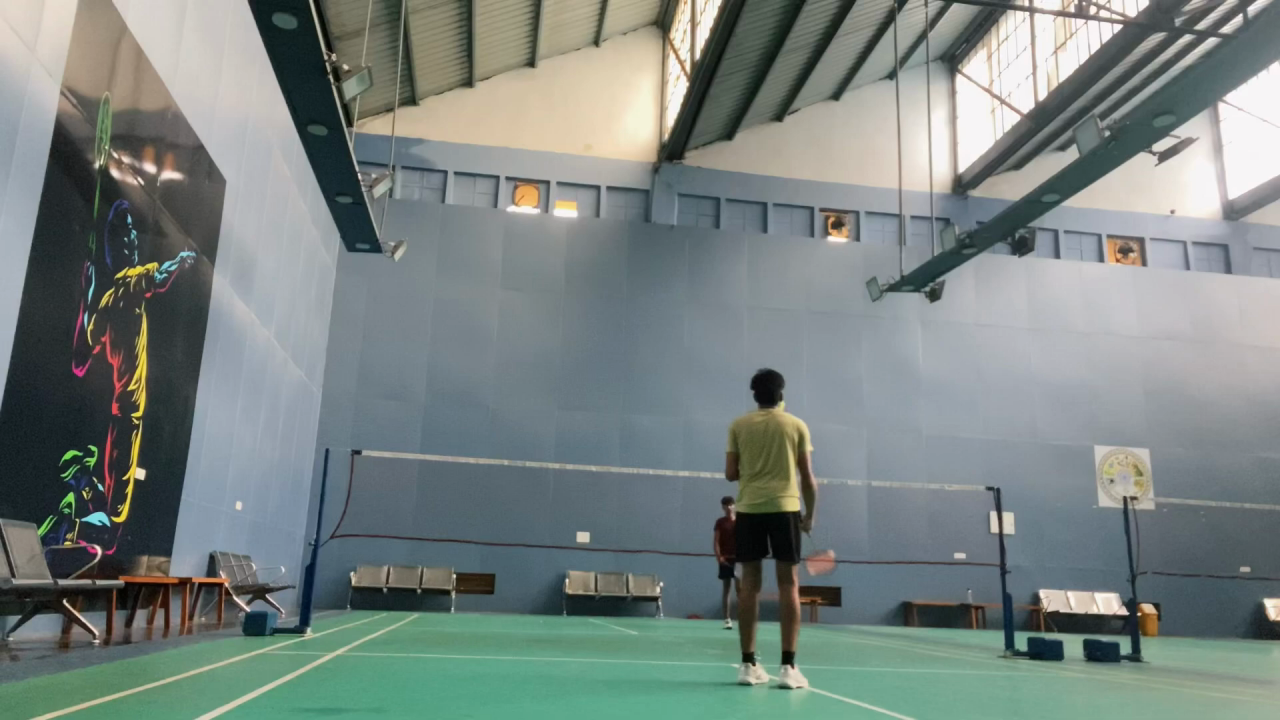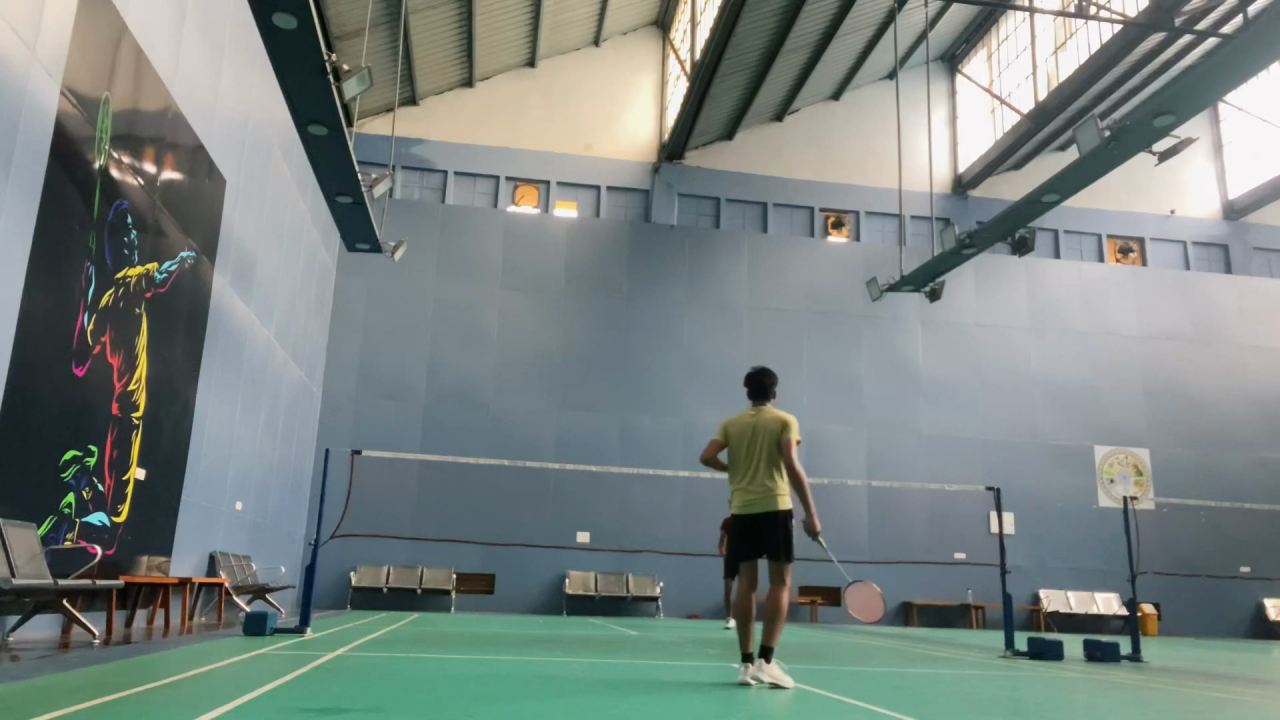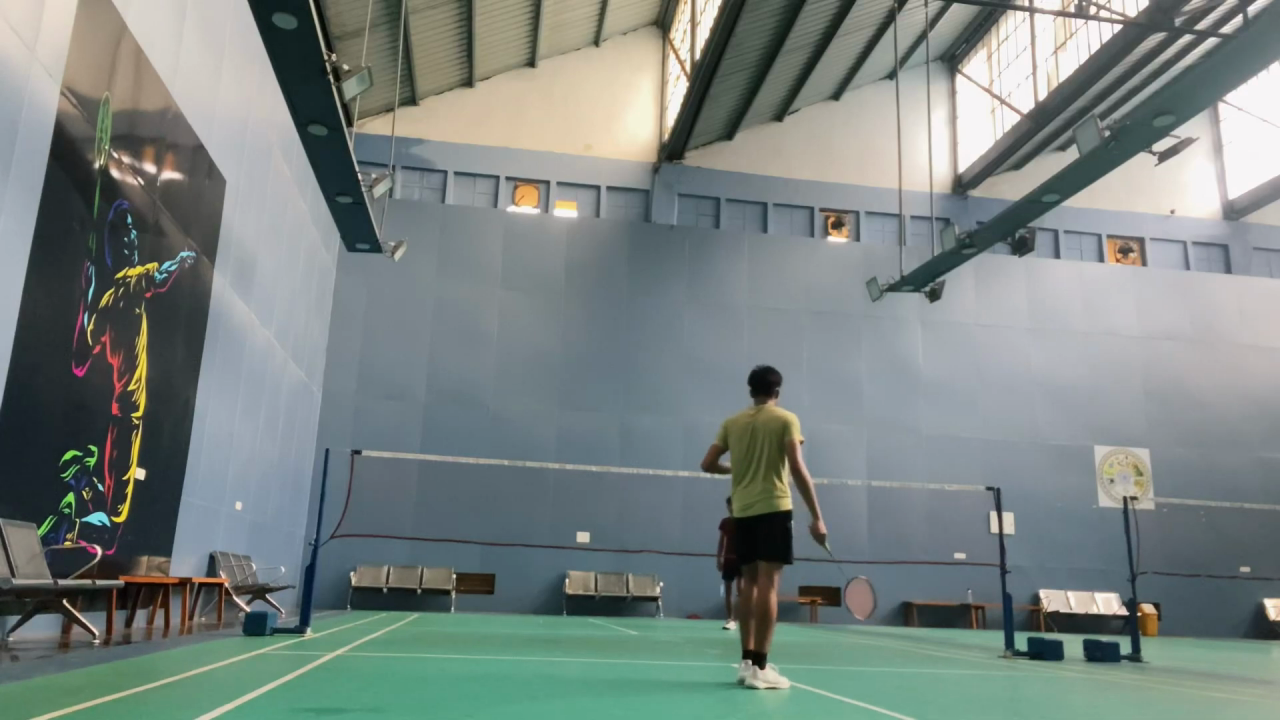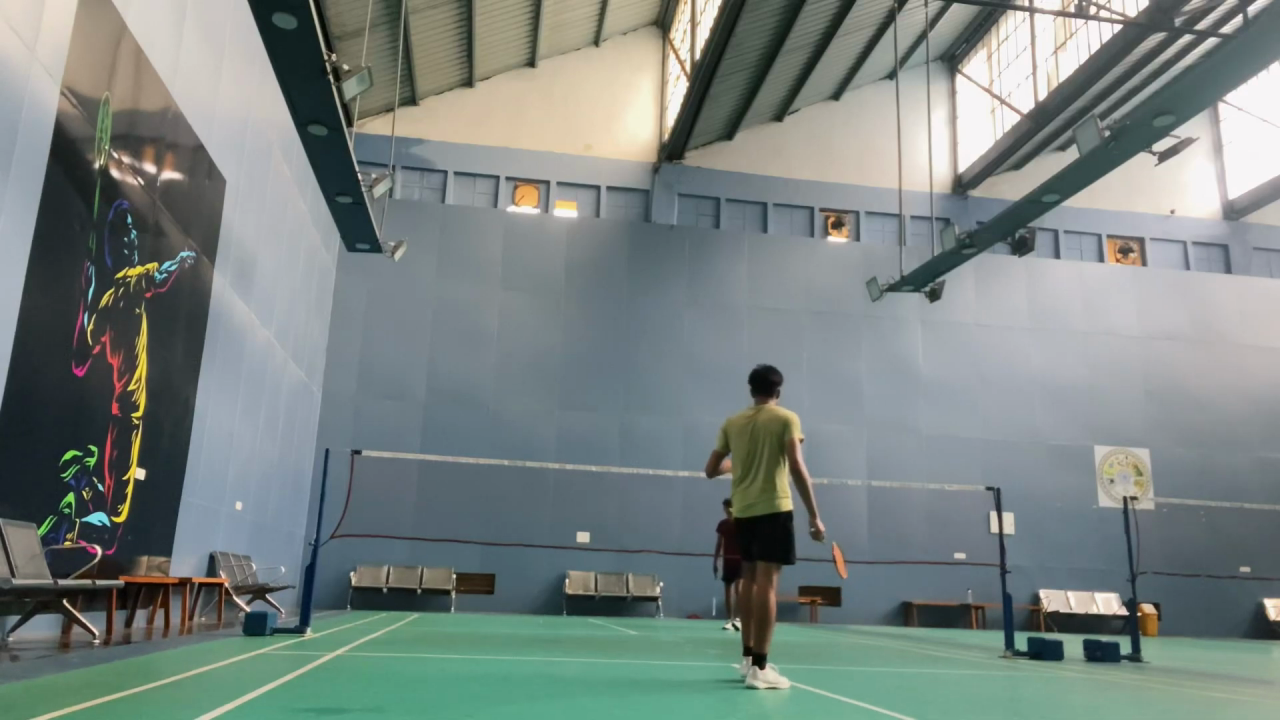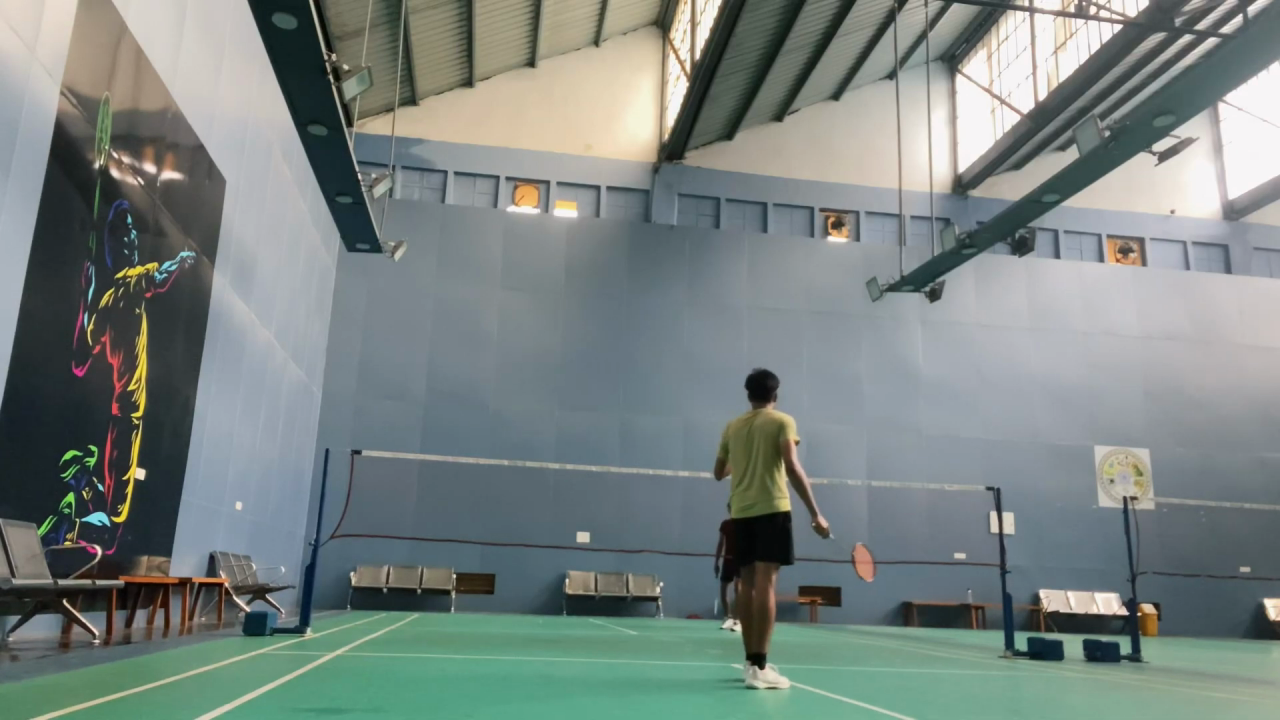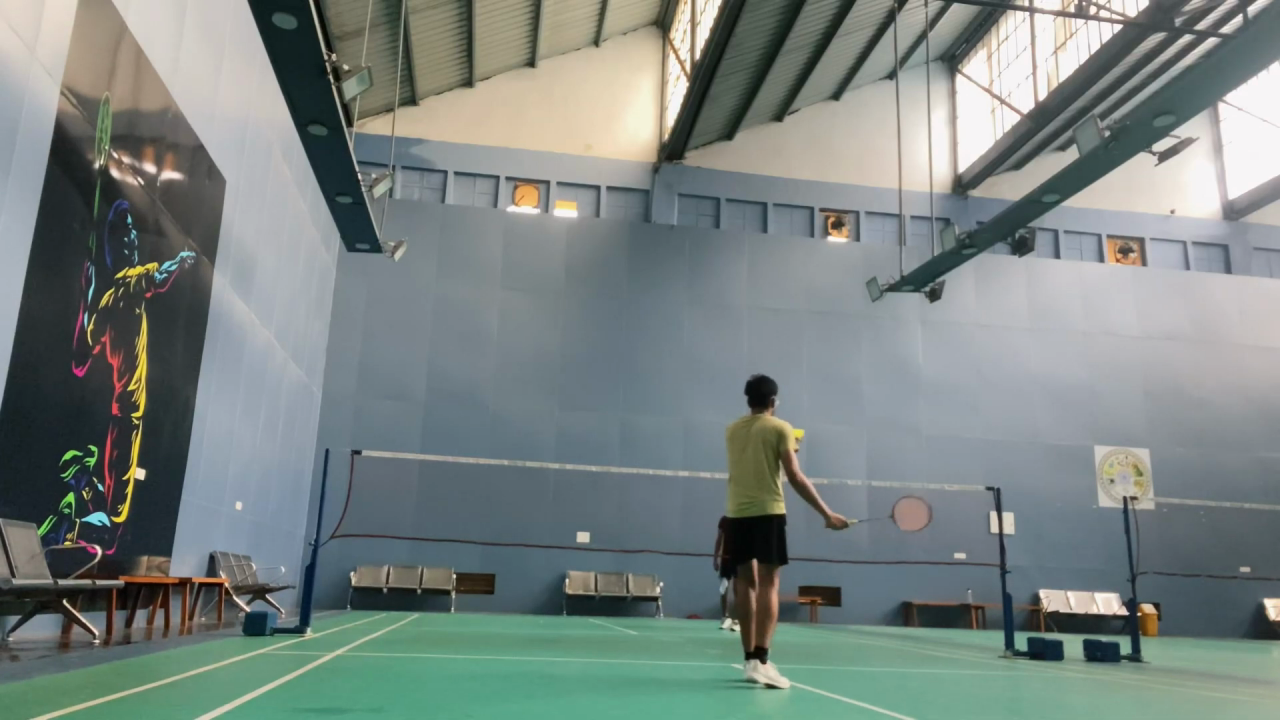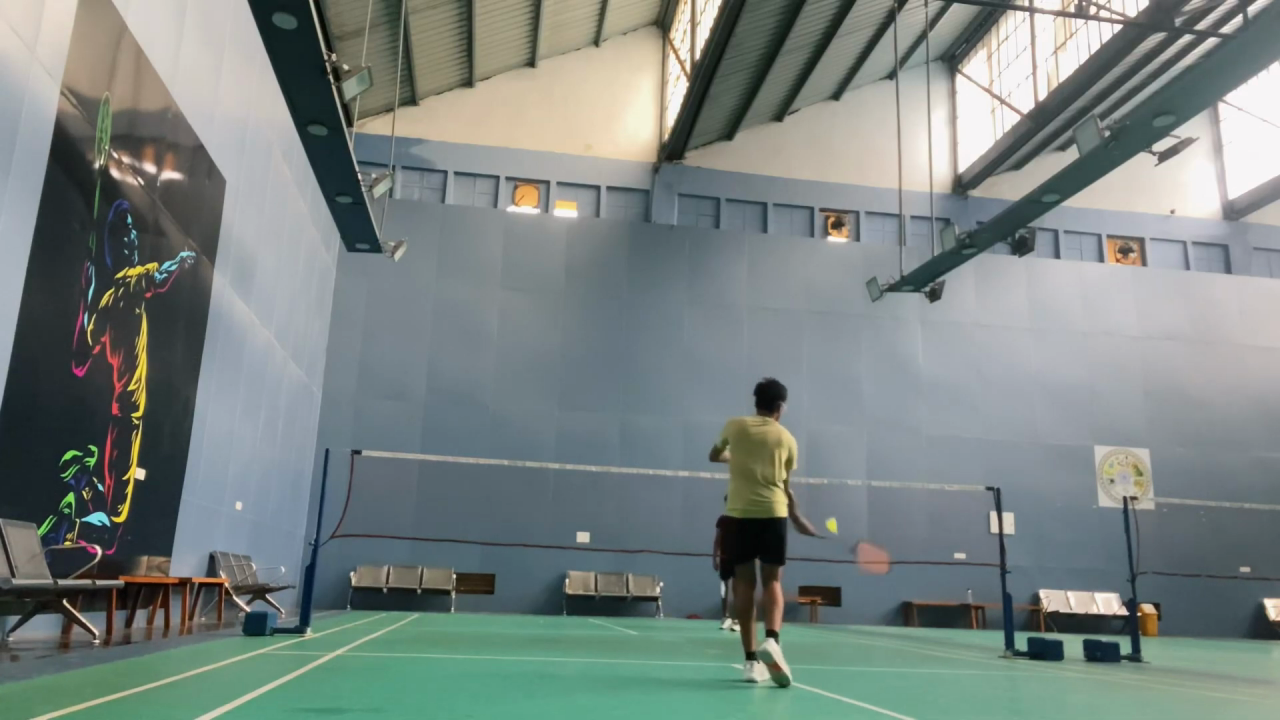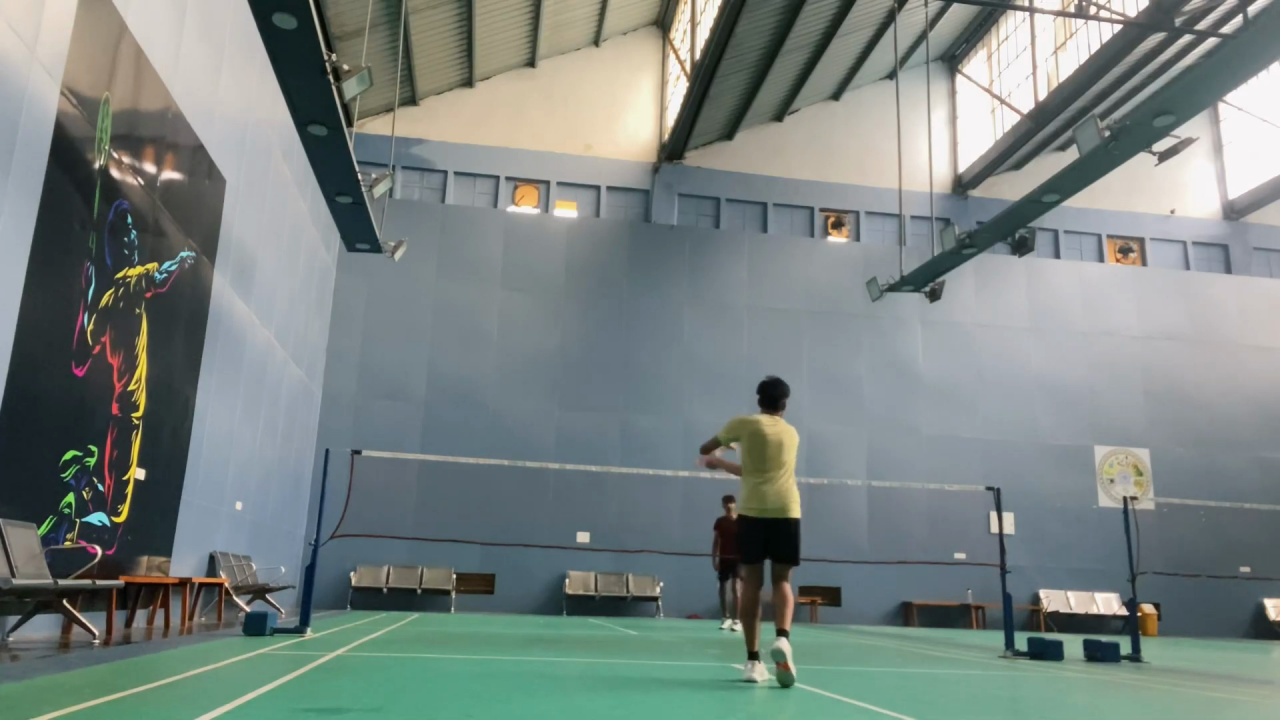
dt=0.3s
person 1, frame 1
left shoulder: (137, 279)
right shoulder: (107, 290)
left elbow: (159, 276)
right elbow: (81, 357)
left wrist: (178, 263)
right wrist: (85, 300)
left hip: (129, 394)
left knee: (120, 471)
left ankle: (110, 537)
person 1, frame 2
left shoulder: (138, 278)
right shoulder: (107, 290)
left elbow: (159, 277)
right elbow: (81, 359)
left wrist: (178, 264)
right wrist: (86, 300)
left hip: (129, 397)
left knee: (119, 474)
left ankle: (109, 535)
person 1, frame 3
left shoulder: (138, 278)
right shoulder: (106, 289)
left elbow: (159, 277)
right elbow: (80, 359)
left wrist: (178, 263)
right wrist: (86, 300)
left hip: (129, 397)
right hip: (107, 395)
left knee: (120, 471)
left ankle: (110, 537)
person 1, frame 4
left shoulder: (138, 278)
right shoulder: (106, 290)
left elbow: (159, 276)
right elbow: (80, 358)
left wrist: (177, 264)
right wrist: (86, 300)
left hip: (129, 396)
left knee: (119, 473)
left ankle: (111, 531)
person 1, frame 5
left shoulder: (138, 278)
right shoulder: (105, 289)
left elbow: (159, 276)
right elbow: (81, 356)
left wrist: (177, 263)
right wrist: (85, 300)
left hip: (129, 394)
left knee: (120, 470)
left ankle: (111, 532)
person 1, frame 6
left shoulder: (137, 279)
right shoulder: (106, 289)
left elbow: (159, 277)
right elbow: (81, 358)
left wrist: (178, 264)
right wrist: (86, 300)
left hip: (129, 394)
left knee: (120, 469)
right knee: (101, 467)
left ankle: (111, 530)
person 1, frame 7
left shoulder: (138, 277)
right shoulder: (105, 289)
left elbow: (159, 276)
right elbow: (81, 356)
left wrist: (178, 264)
right wrist: (86, 300)
left hip: (129, 392)
left knee: (121, 468)
left ankle: (112, 530)
person 1, frame 8
left shoulder: (139, 277)
right shoulder: (104, 288)
left elbow: (159, 276)
right elbow: (82, 355)
left wrist: (177, 264)
right wrist: (86, 300)
left hip: (129, 392)
left knee: (120, 469)
left ankle: (112, 530)
person 2, frame 1
left shoulder: (739, 425)
right shoulder: (797, 426)
left elbow: (732, 474)
right elbow: (808, 478)
right wrist: (808, 514)
left hip: (748, 510)
right hip: (785, 509)
left knee: (749, 585)
right knee: (788, 585)
left ankle: (748, 664)
right ankle: (788, 666)
person 2, frame 2
left shoulder: (731, 424)
right shoulder: (785, 421)
left elbow: (706, 457)
right elbow: (792, 467)
right wrist: (811, 513)
left hip: (741, 510)
right hip: (775, 508)
left knee: (746, 584)
right knee: (780, 582)
left ankle: (747, 663)
right ankle: (766, 661)
person 2, frame 3
left shoulder: (732, 422)
right shoulder: (786, 419)
left elbow: (707, 464)
right elbow: (797, 470)
right wrist: (816, 517)
left hip: (742, 511)
right hip: (774, 508)
left knee: (750, 583)
right knee: (768, 584)
left ankle: (747, 659)
right ankle: (759, 667)
person 2, frame 4
left shoulder: (732, 423)
right shoulder: (786, 419)
left elbow: (711, 470)
right elbow: (796, 468)
right wrist: (814, 516)
left hip: (742, 511)
right hip: (774, 509)
left knee: (750, 580)
right knee: (767, 583)
left ankle: (748, 656)
right ankle: (759, 668)
person 2, frame 5
left shoulder: (732, 427)
right shoulder: (782, 422)
left elbow: (719, 473)
right elbow: (793, 469)
right wrist: (815, 514)
left hip: (741, 512)
right hip: (772, 510)
left knee: (748, 584)
right knee: (765, 584)
left ankle: (752, 661)
right ankle: (758, 667)
person 2, frame 6
left shoulder: (732, 430)
right shoulder: (779, 428)
right elbow: (794, 477)
right wrist: (827, 513)
left hip: (736, 513)
right hip: (767, 512)
left knee: (746, 583)
right knee: (768, 584)
left ankle: (751, 659)
right ankle: (760, 661)
person 2, frame 7
left shoulder: (734, 426)
right shoulder: (787, 439)
left elbow: (715, 456)
right wrist: (799, 523)
left hip: (738, 513)
right hip: (772, 513)
left knee: (744, 583)
right knee: (772, 582)
left ankle: (751, 660)
right ankle: (770, 641)
person 2, frame 8
left shoulder: (744, 423)
right shoulder: (792, 434)
left elbow: (704, 450)
left wrist: (716, 454)
right wrist: (720, 463)
left hip: (753, 511)
right hip: (788, 511)
left knee: (751, 582)
right knee: (782, 580)
left ankle: (753, 660)
right ankle: (782, 638)
